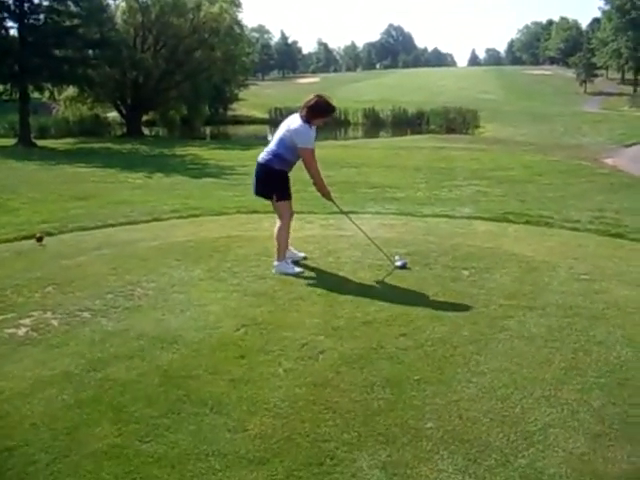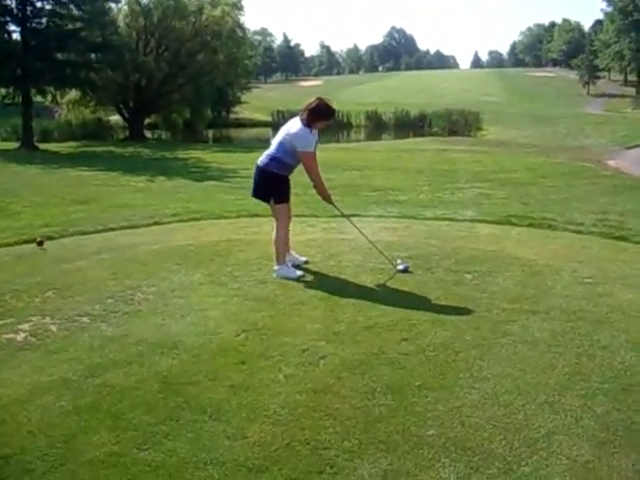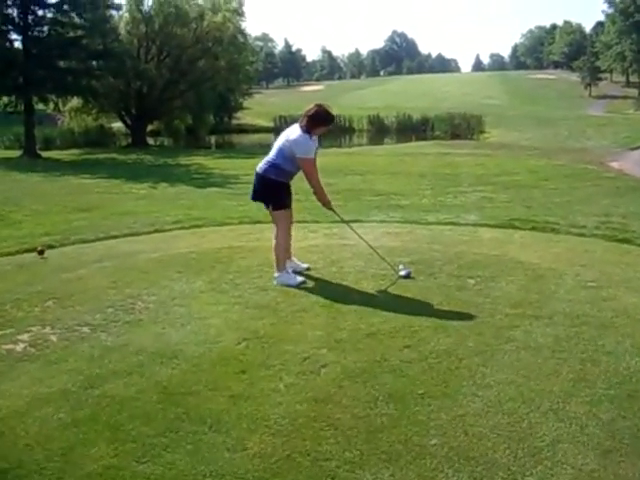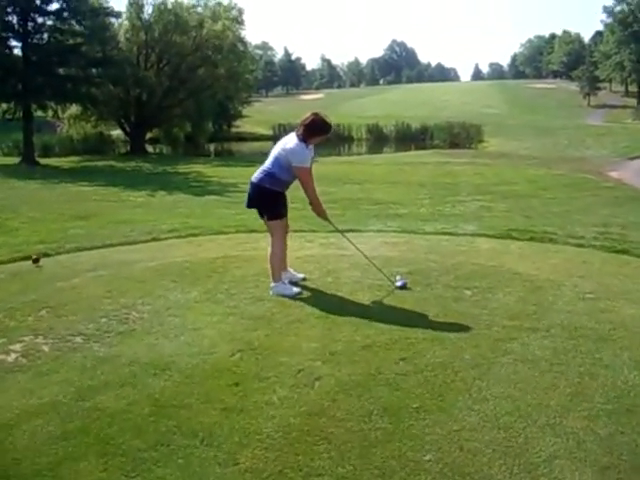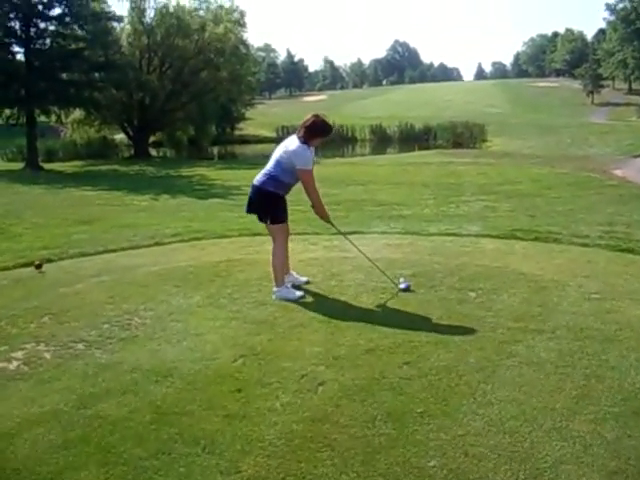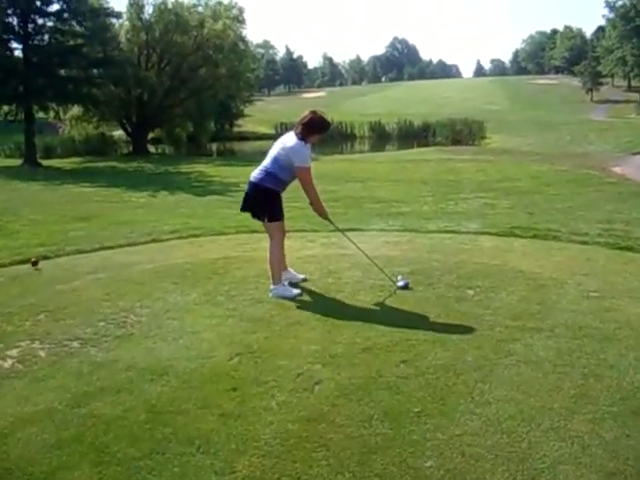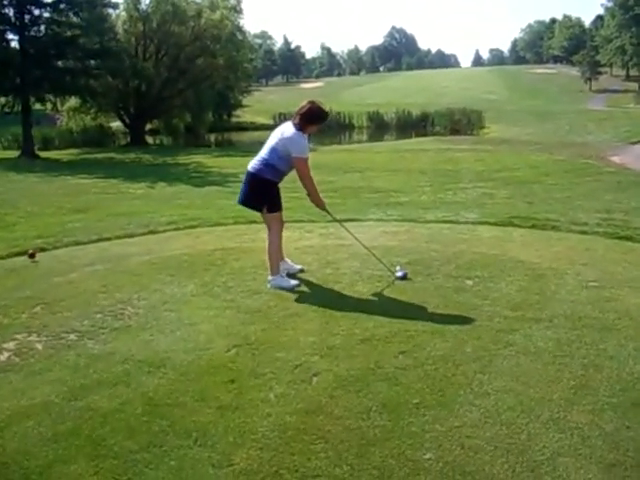
dt=0.1s
person 1, frame 1
left shoulder: (302, 121)
right shoulder: (302, 130)
left elbow: (310, 159)
right elbow: (310, 163)
left wrist: (318, 183)
right wrist: (323, 188)
left hip: (275, 169)
right hip: (272, 170)
left knee: (286, 213)
right knee: (285, 216)
left ankle: (286, 250)
right ankle: (280, 262)
person 1, frame 2
left shoulder: (305, 126)
right shoulder: (302, 134)
left elbow: (312, 161)
right elbow: (311, 167)
left wrist: (318, 186)
right wrist: (323, 191)
left hip: (277, 172)
right hip: (271, 173)
left knee: (285, 216)
right knee: (282, 219)
left ankle: (286, 254)
right ankle: (280, 266)
person 1, frame 3
left shoulder: (307, 134)
right shoulder: (301, 140)
left elbow: (312, 167)
right elbow: (310, 173)
left wrist: (319, 193)
right wrist: (323, 198)
left hip: (279, 179)
right hip: (270, 180)
left knee: (287, 222)
right knee: (282, 226)
left ankle: (288, 261)
right ankle: (281, 273)
person 1, frame 4
left shoulder: (303, 143)
right shoulder: (297, 149)
left elbow: (308, 176)
right elbow: (306, 183)
left wrist: (314, 202)
right wrist: (318, 208)
left hip: (274, 189)
right hip: (265, 189)
left knee: (283, 231)
right knee: (277, 236)
left ankle: (284, 271)
right ankle: (277, 283)
person 1, frame 5
left shoulder: (300, 143)
right shoulder: (301, 151)
left elbow: (309, 182)
right elbow: (309, 185)
left wrist: (316, 205)
right wrist: (321, 210)
left hip: (272, 192)
right hip: (267, 193)
left knee: (284, 235)
right knee: (280, 239)
left ankle: (286, 274)
right ankle: (280, 288)
person 1, frame 6
left shoulder: (297, 139)
right shoulder: (298, 148)
left elbow: (306, 179)
right elbow: (307, 183)
left wrist: (314, 202)
right wrist: (319, 207)
left hip: (269, 188)
right hip: (264, 189)
left knee: (280, 233)
right knee: (276, 236)
left ankle: (283, 271)
right ankle: (277, 286)
person 1, frame 7
left shoulder: (292, 128)
right shoulder: (296, 139)
left elbow: (303, 169)
right elbow: (304, 173)
left wrist: (312, 194)
right wrist: (316, 198)
left hip: (263, 178)
right hip: (262, 180)
left knee: (277, 224)
right knee: (275, 228)
left ankle: (281, 262)
right ankle: (275, 276)
